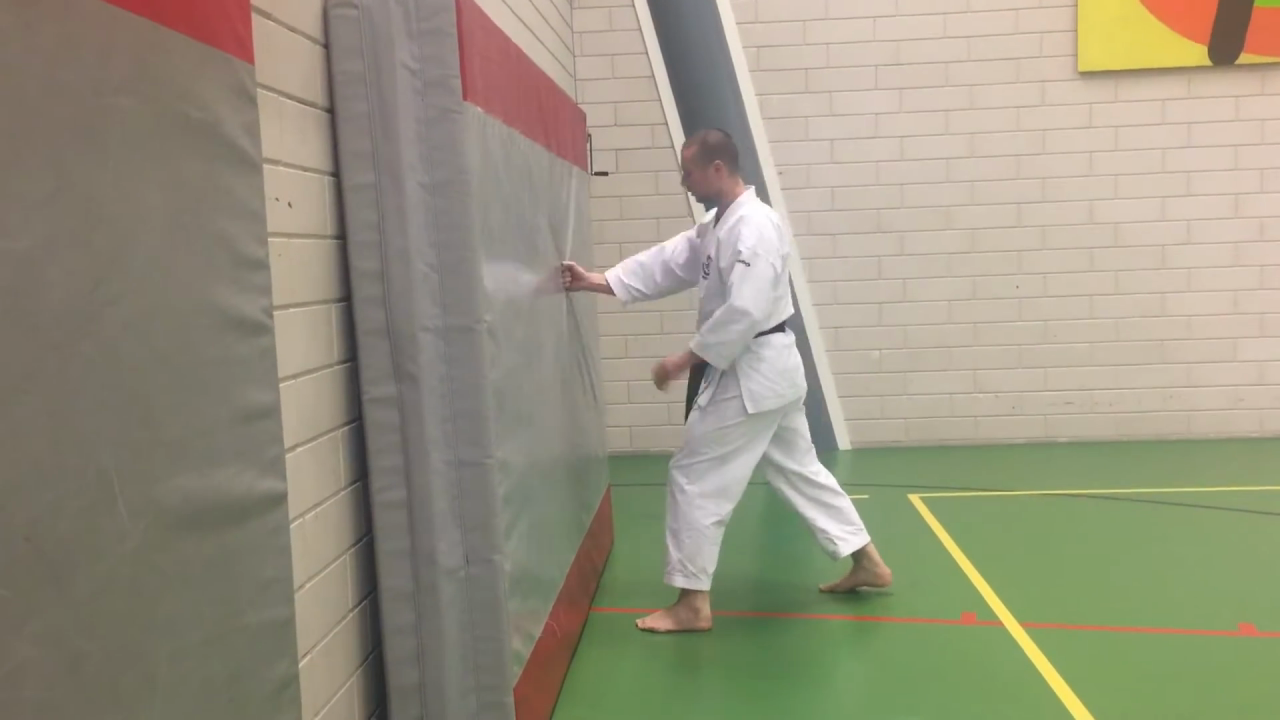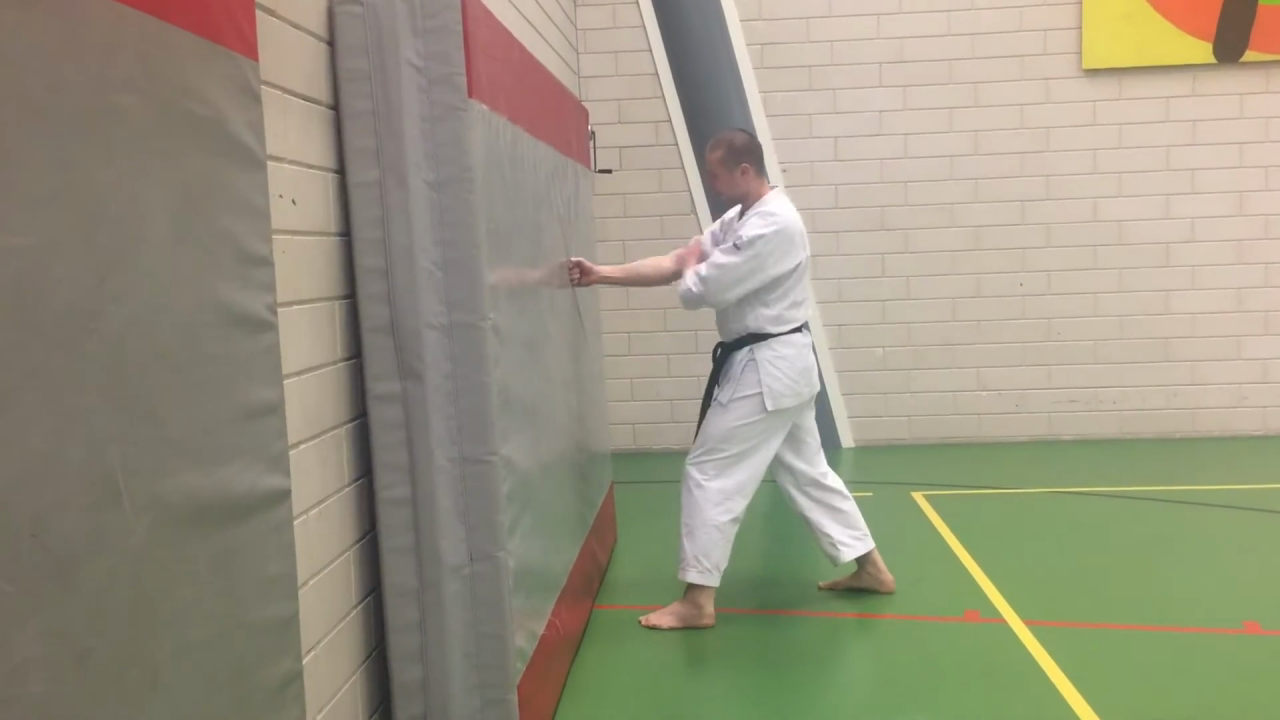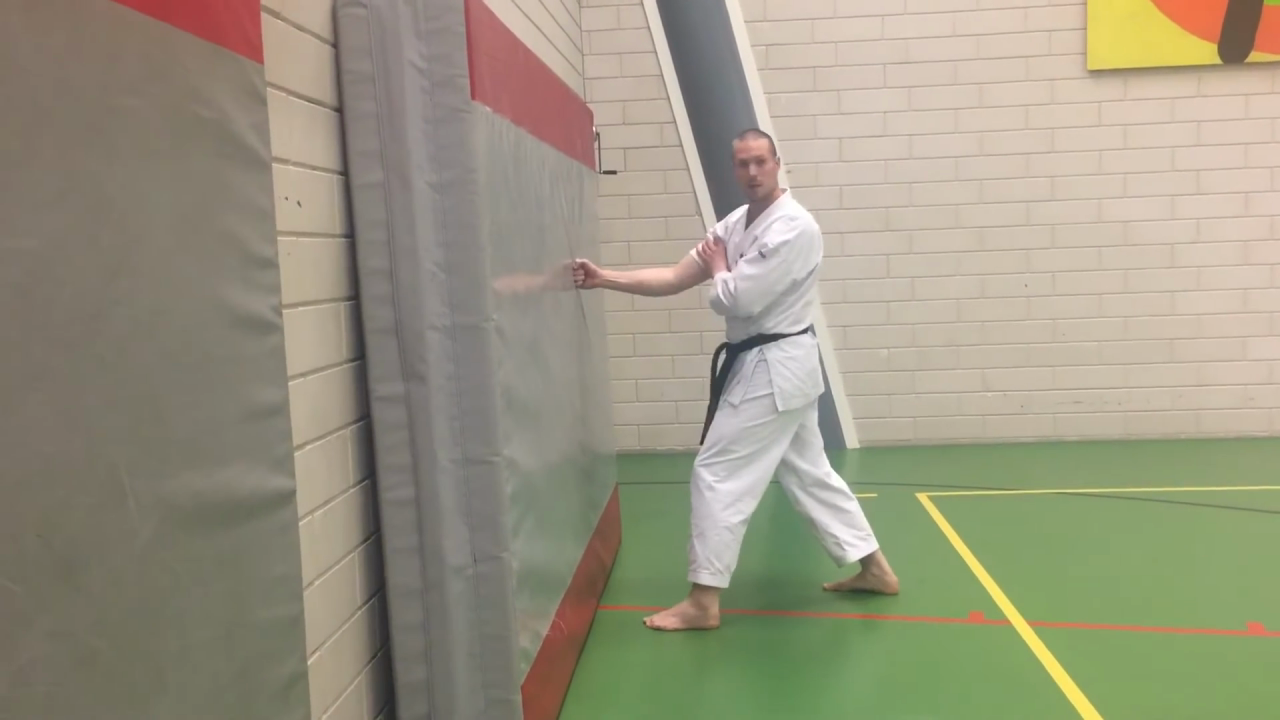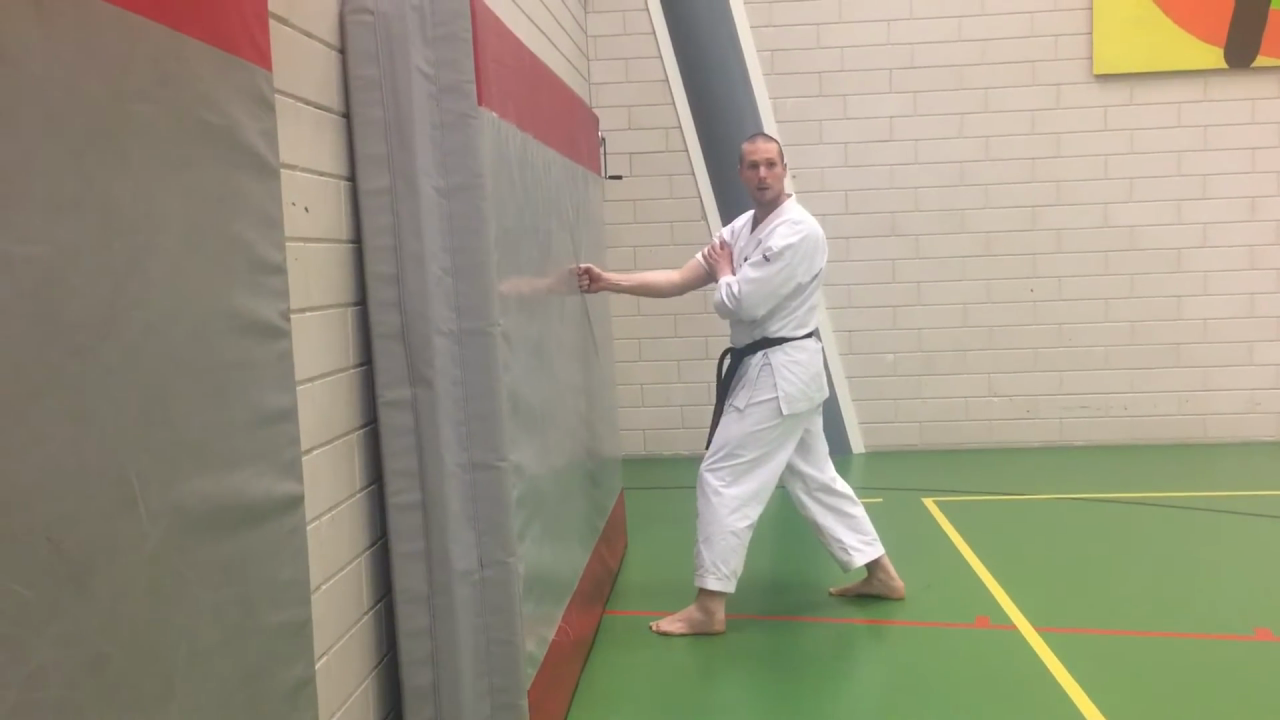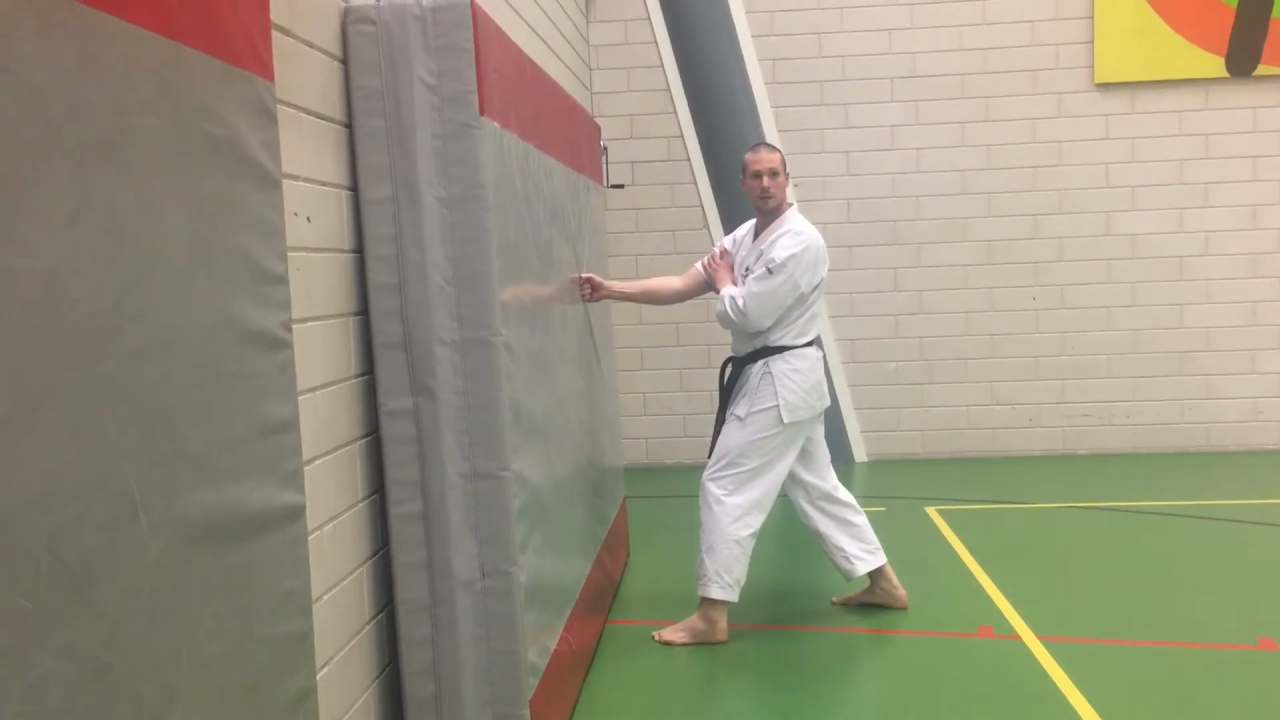
dt=0.5s
person 1, frame 1
left shoulder: (754, 224)
right shoulder: (717, 225)
left elbow: (745, 308)
right elbow: (666, 263)
left wrist: (688, 358)
right wrist: (595, 282)
left hip: (753, 371)
right hip: (774, 367)
left knee: (695, 477)
right knee: (800, 467)
left ankle: (692, 603)
right ankle: (866, 562)
person 1, frame 2
left shoulder: (774, 225)
right shoulder: (739, 219)
left elbow: (703, 290)
right elbow: (674, 263)
left wrist: (695, 266)
right wrist: (601, 273)
left hip: (765, 369)
right hip: (780, 364)
left knee: (709, 473)
right knee: (807, 471)
left ankle: (697, 599)
right ankle: (869, 567)
person 1, frame 3
left shoulder: (793, 228)
right shoulder: (736, 224)
left elbow: (736, 299)
right elbow: (675, 278)
left wrist: (718, 268)
right wrist: (604, 278)
left hip: (772, 368)
right hip: (776, 366)
left knee: (717, 474)
right knee: (809, 472)
left ankle: (703, 601)
right ankle: (873, 568)
person 1, frame 4
left shoulder: (797, 232)
right shoulder: (742, 229)
left elbow: (738, 302)
right elbow: (680, 280)
left wrist: (723, 272)
right wrist: (610, 281)
left hip: (777, 373)
right hip: (781, 370)
left knee: (722, 479)
right knee: (815, 477)
left ankle: (709, 606)
right ankle: (880, 573)
person 1, frame 5
left shoulder: (798, 242)
right shoulder: (744, 237)
left elbow: (744, 314)
right elbow: (681, 286)
left wrist: (723, 282)
right wrist: (610, 289)
left hip: (778, 381)
right hip: (780, 379)
left knee: (725, 487)
right knee: (816, 484)
left ankle: (712, 615)
right ankle: (882, 581)
